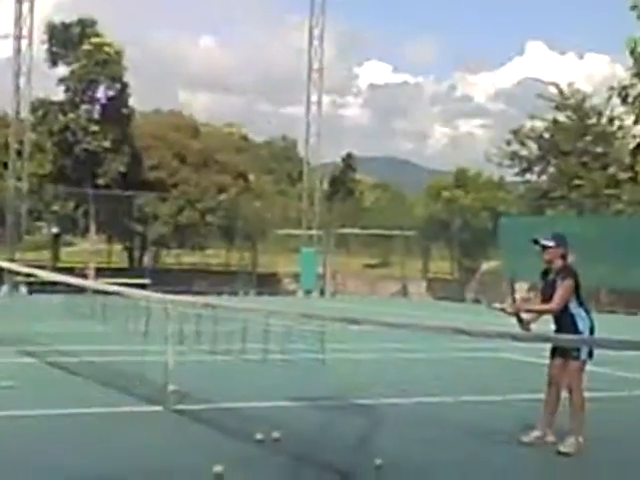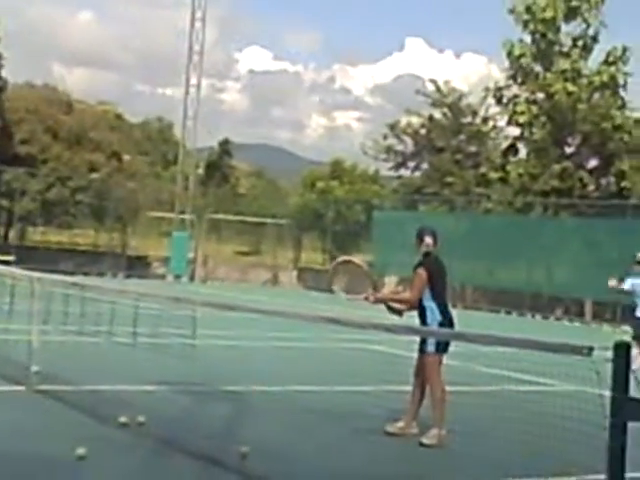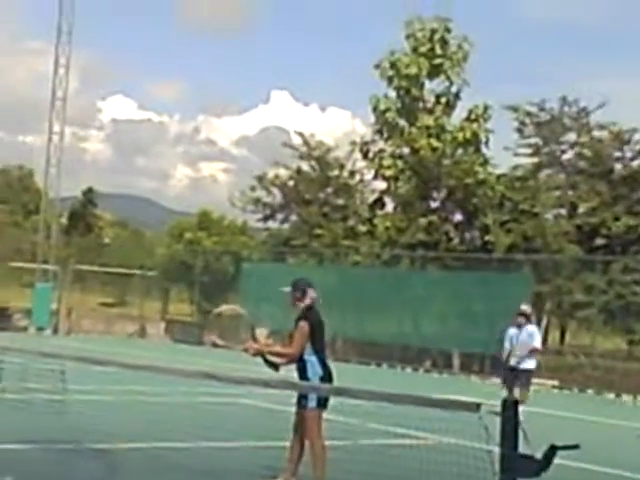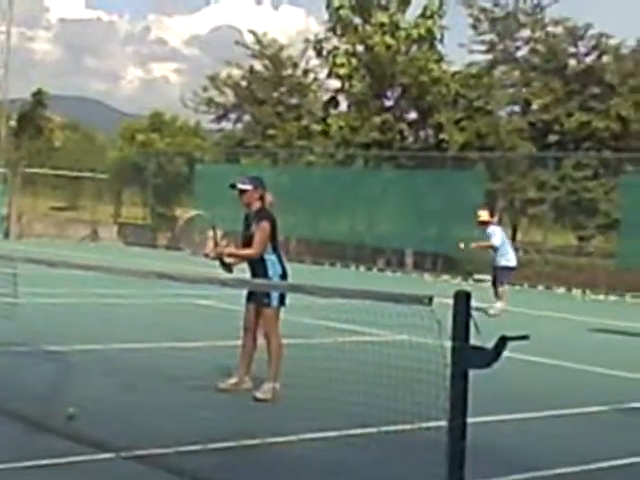
dt=0.7s
person 1, frame 1
left shoulder: (567, 274)
right shoulder: (546, 274)
left elbow: (555, 306)
right elbow: (544, 304)
left wrist: (524, 307)
right wrist: (529, 320)
left hip: (579, 330)
right hip: (562, 331)
left knee: (573, 384)
right knee: (553, 381)
left ankle: (576, 437)
right ankle: (545, 430)
person 1, frame 2
left shoulder: (423, 266)
right shoulder: (435, 264)
left elbow: (413, 298)
left wrist: (385, 297)
right wrist: (392, 298)
left hip: (436, 324)
right hip: (433, 323)
left knee: (433, 377)
right knee: (419, 375)
left ankle: (438, 429)
right ankle: (409, 422)
person 1, frame 3
left shoulder: (305, 319)
right shoulder: (310, 316)
left elbow: (295, 351)
left wrist: (264, 349)
right wrist: (275, 357)
left hip: (315, 378)
right hip: (309, 378)
left knee: (313, 433)
right knee: (298, 429)
person 1, frame 4
left shoulder: (264, 218)
right shoulder: (248, 218)
left elbow: (256, 251)
right elbow: (248, 250)
left wrist: (227, 252)
right wrist: (230, 259)
left hip: (272, 277)
right hip: (258, 278)
left knee: (270, 332)
right knee: (248, 329)
left ankle: (272, 383)
right ankle: (242, 377)
